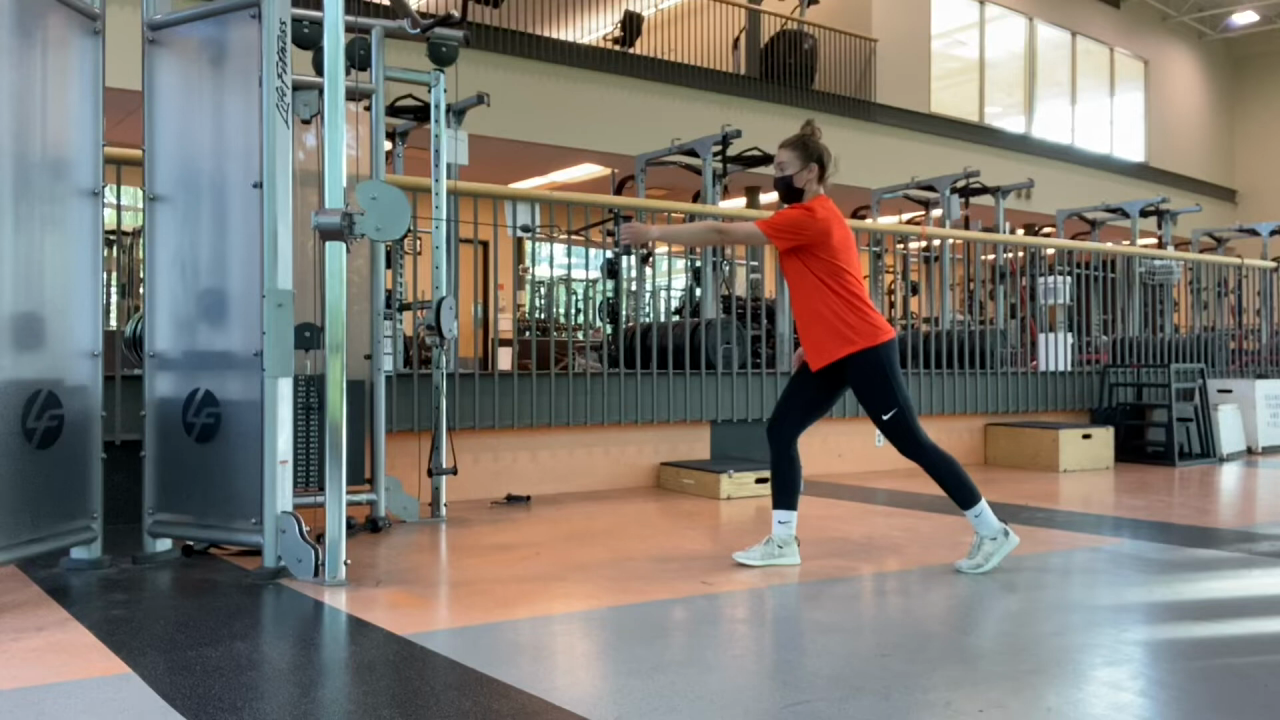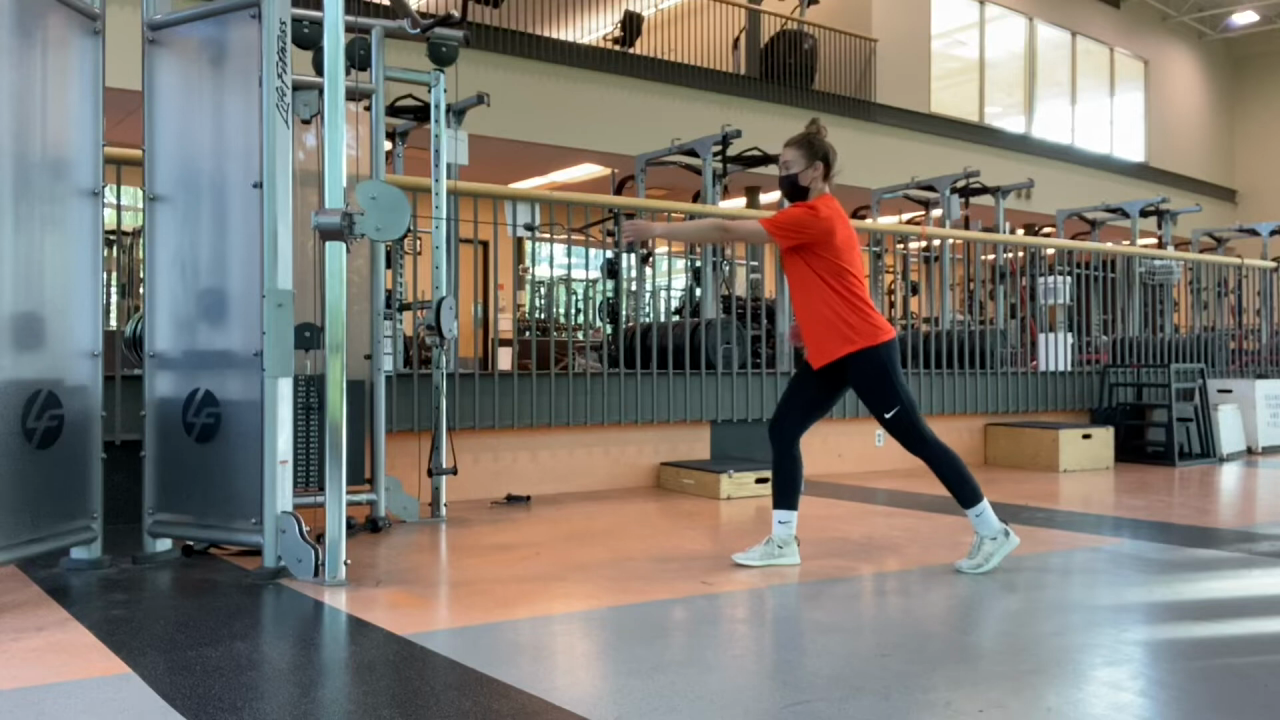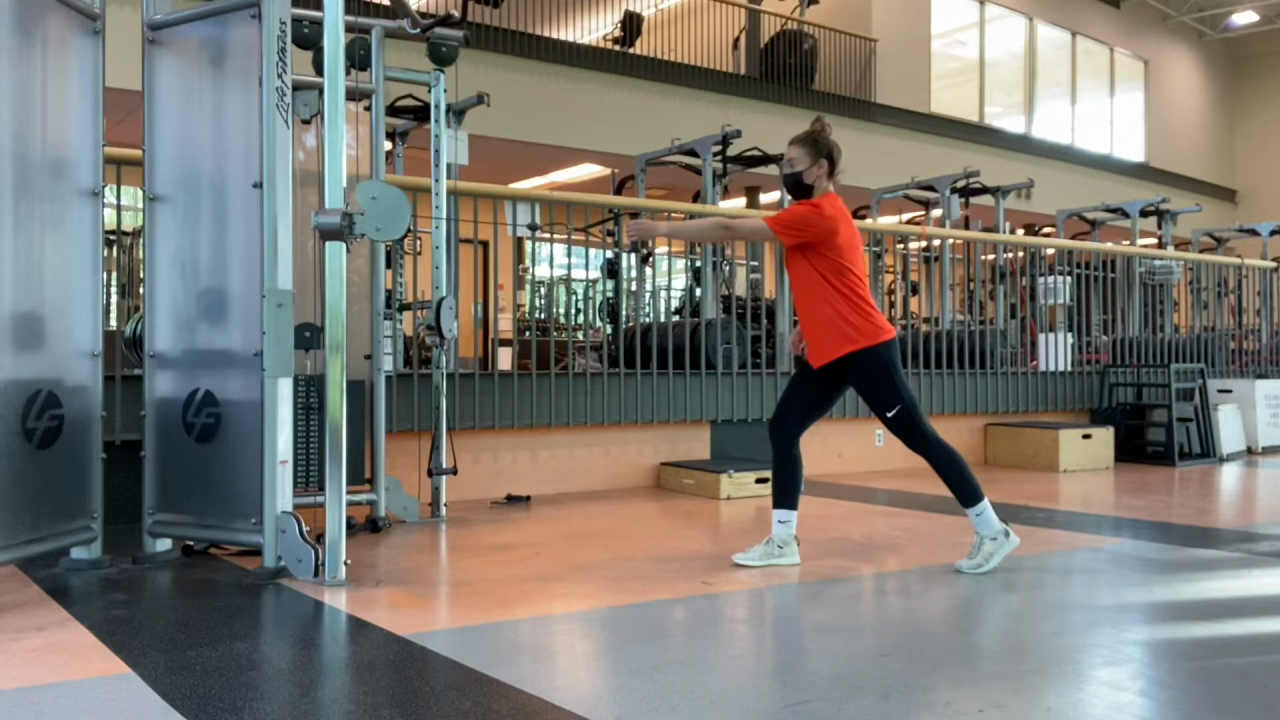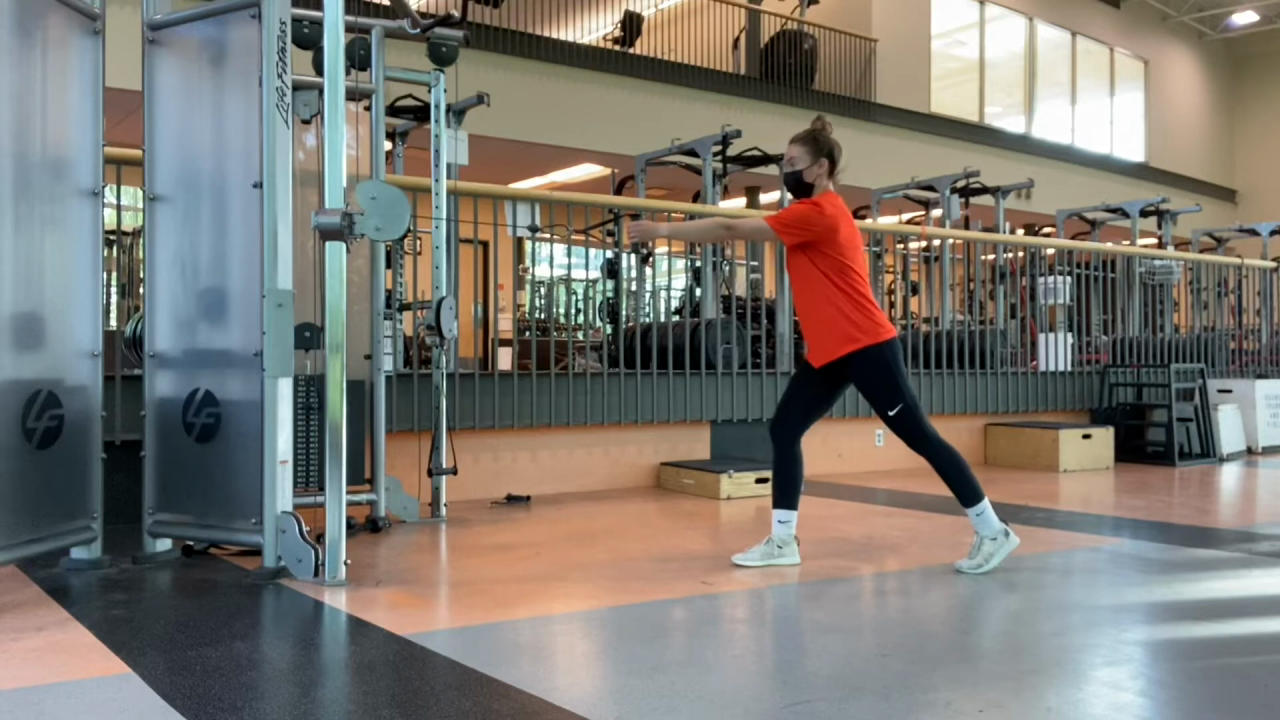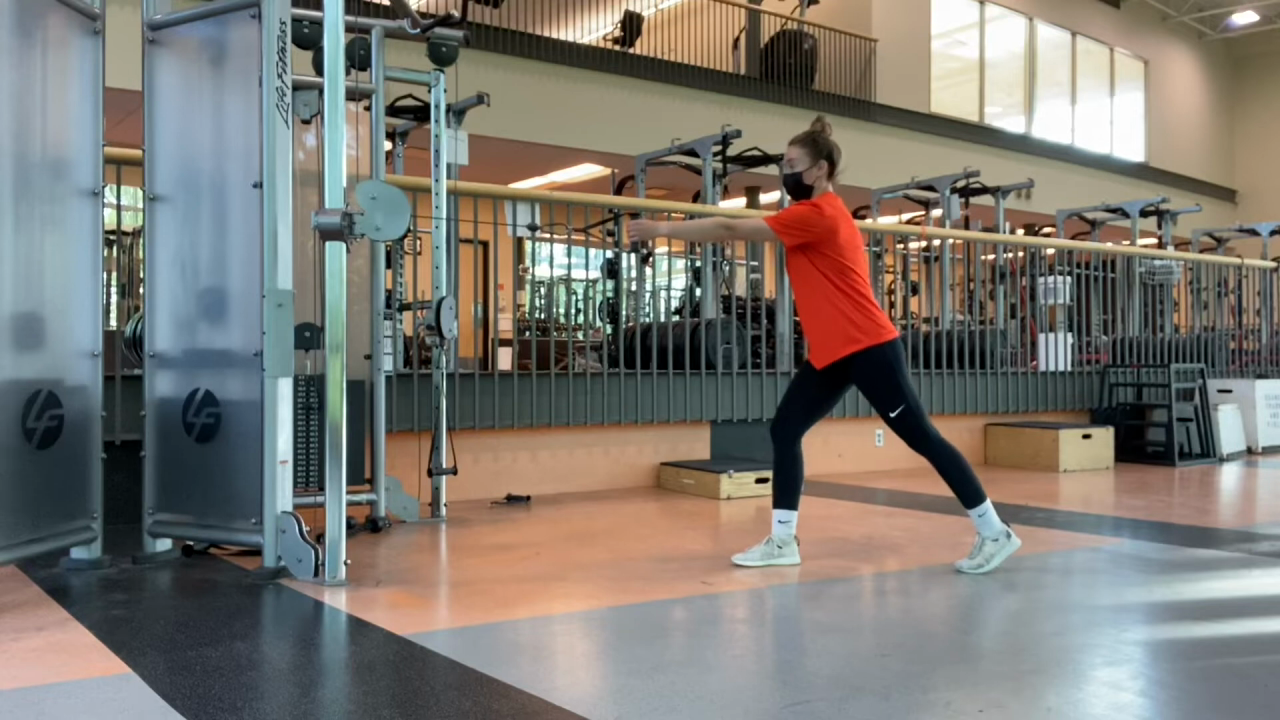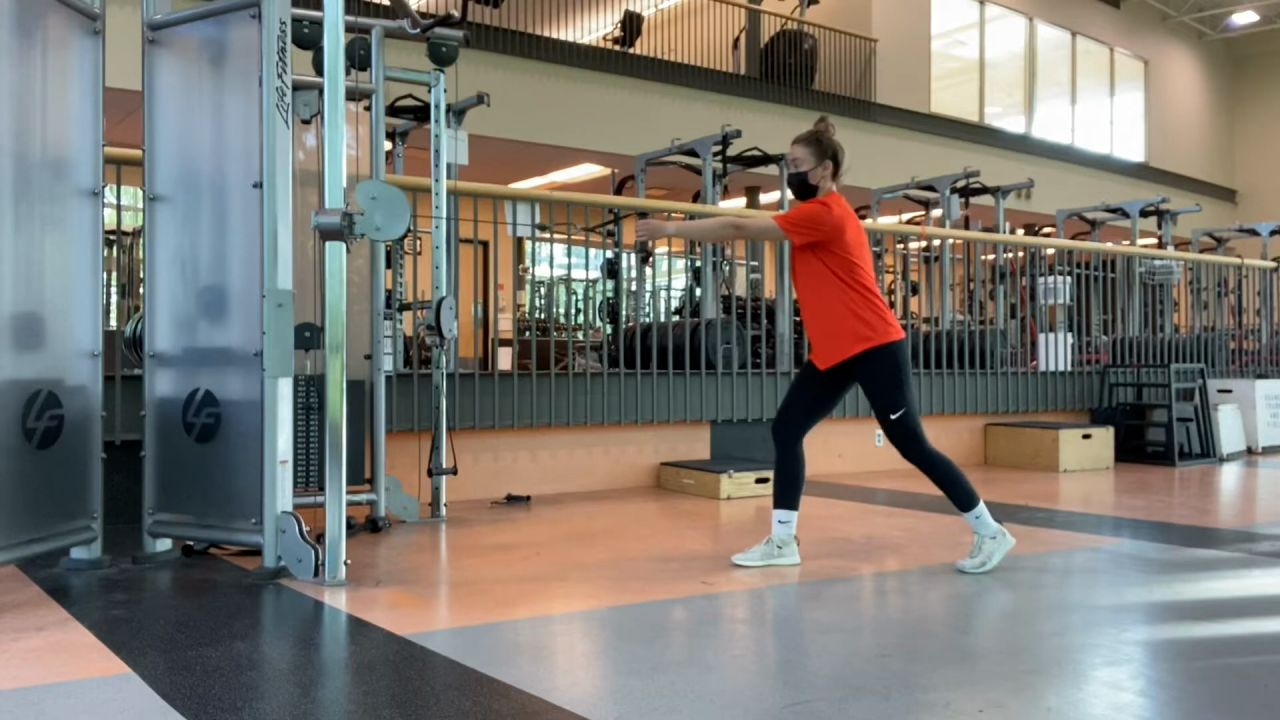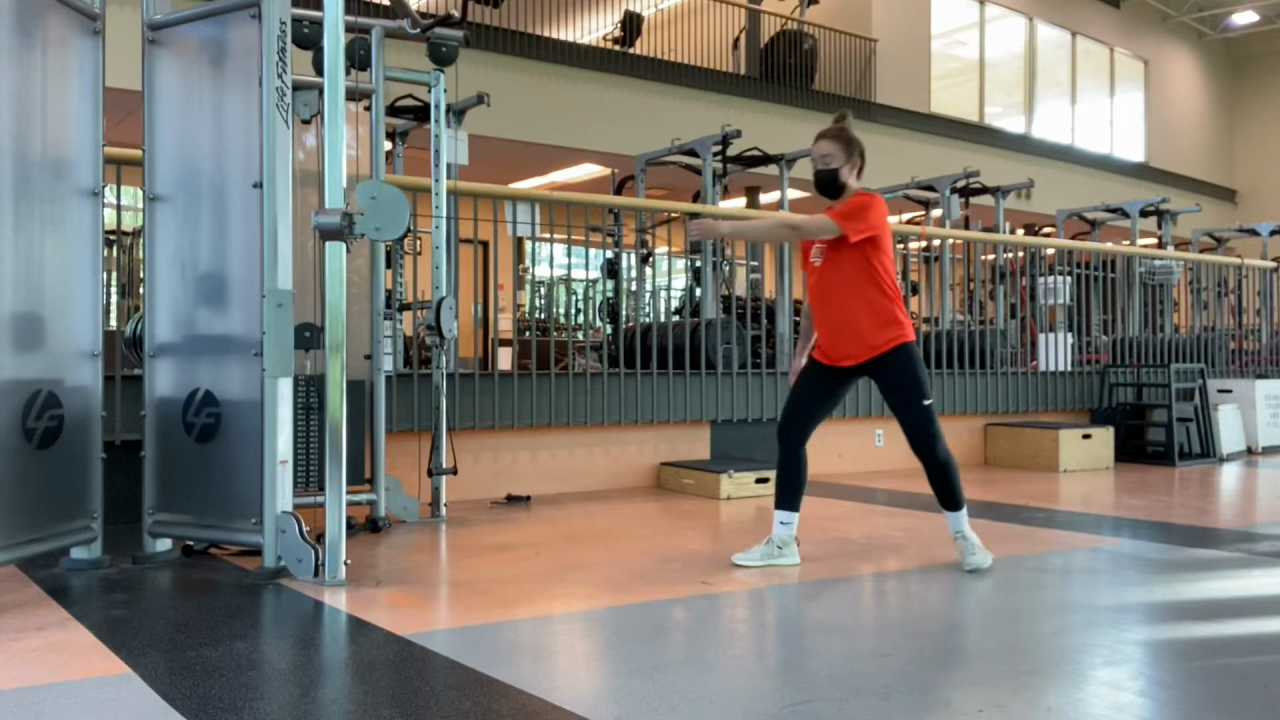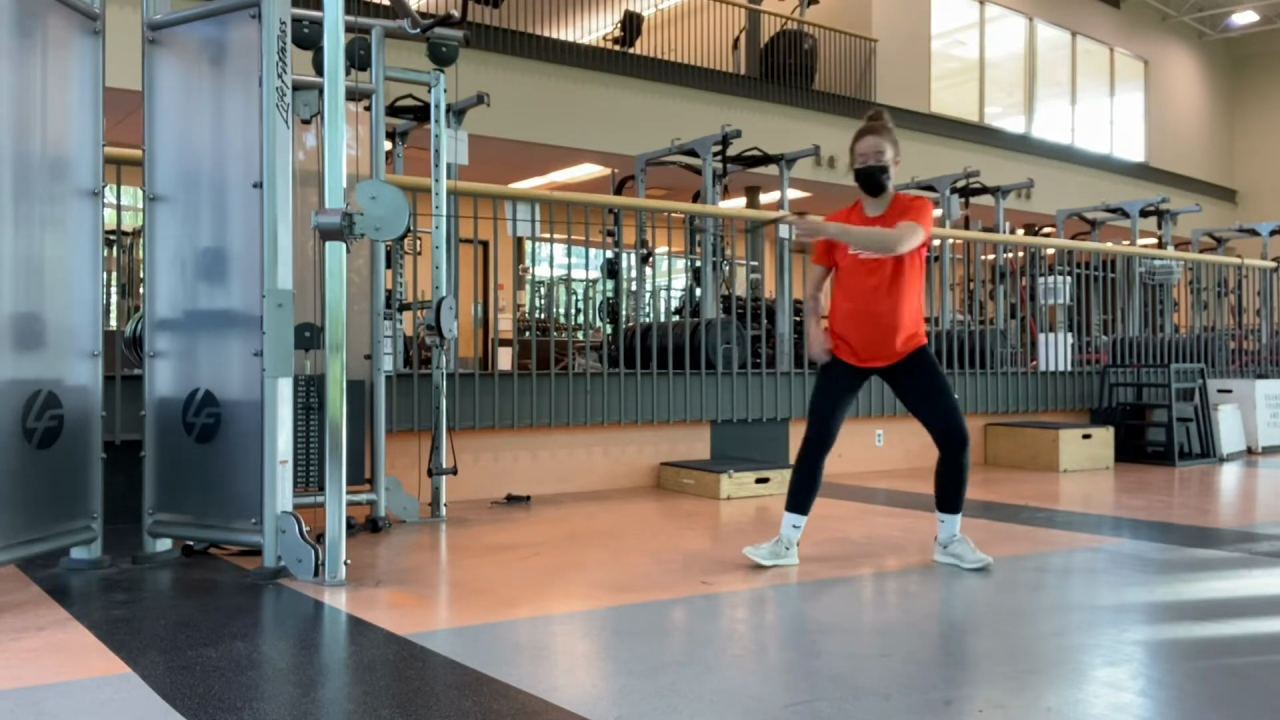
dt=0.2s
person 1, frame 1
left shoulder: (811, 217)
right shoulder: (809, 218)
left elbow: (724, 234)
left wrist: (653, 233)
right wrist: (809, 343)
left hip: (865, 350)
right hip: (830, 355)
left knee: (911, 442)
right knee: (780, 431)
left ankle: (991, 531)
right ankle: (783, 541)
person 1, frame 2
left shoulder: (814, 216)
right shoulder: (813, 216)
left elbow: (728, 231)
left wrist: (656, 229)
right wrist: (807, 323)
left hip: (865, 350)
right hip: (831, 354)
left knee: (917, 439)
right knee: (782, 431)
left ankle: (992, 531)
right ankle: (783, 541)
person 1, frame 3
left shoulder: (819, 215)
right shoulder: (815, 215)
left elbow: (731, 229)
left wrist: (661, 229)
right wrist: (808, 326)
left hip: (865, 349)
right hip: (829, 353)
left knee: (919, 438)
right knee: (782, 431)
left ankle: (992, 531)
right ankle: (783, 541)
person 1, frame 4
left shoulder: (819, 212)
right shoulder: (814, 215)
left elbow: (731, 229)
left wrist: (661, 230)
right wrist: (817, 340)
left hip: (867, 348)
right hip: (830, 354)
left knee: (919, 437)
right knee: (783, 431)
left ankle: (992, 531)
right ankle: (782, 541)
person 1, frame 5
left shoulder: (818, 213)
right shoulder: (814, 216)
left elbow: (732, 229)
left wrist: (662, 228)
left hip: (869, 349)
right hip: (831, 354)
left knee: (922, 438)
right knee: (783, 431)
left ankle: (994, 532)
right ankle: (782, 541)
person 1, frame 6
left shoulder: (826, 212)
right shoulder: (813, 217)
left elbow: (741, 228)
left wrist: (670, 228)
left hip: (875, 348)
right hip: (832, 353)
left knee: (911, 445)
right knee: (785, 431)
left ankle: (989, 532)
right ankle: (782, 541)
person 1, frame 7
left shoulder: (868, 207)
right shoulder: (819, 229)
left elbow: (798, 228)
left wrist: (723, 228)
right wrist: (801, 350)
left hip: (889, 347)
right hip: (831, 353)
left knee: (928, 443)
right knee: (790, 432)
left ankle: (962, 534)
right ankle: (783, 541)
person 1, frame 8
left shoulder: (915, 209)
right shoulder: (838, 223)
left elbow: (899, 241)
right elbow: (814, 286)
left wrist: (829, 232)
right wrist: (815, 327)
left hip: (906, 349)
right hip: (845, 351)
left knee: (955, 437)
right knee: (816, 440)
left ankle: (949, 538)
right ankle: (787, 541)
